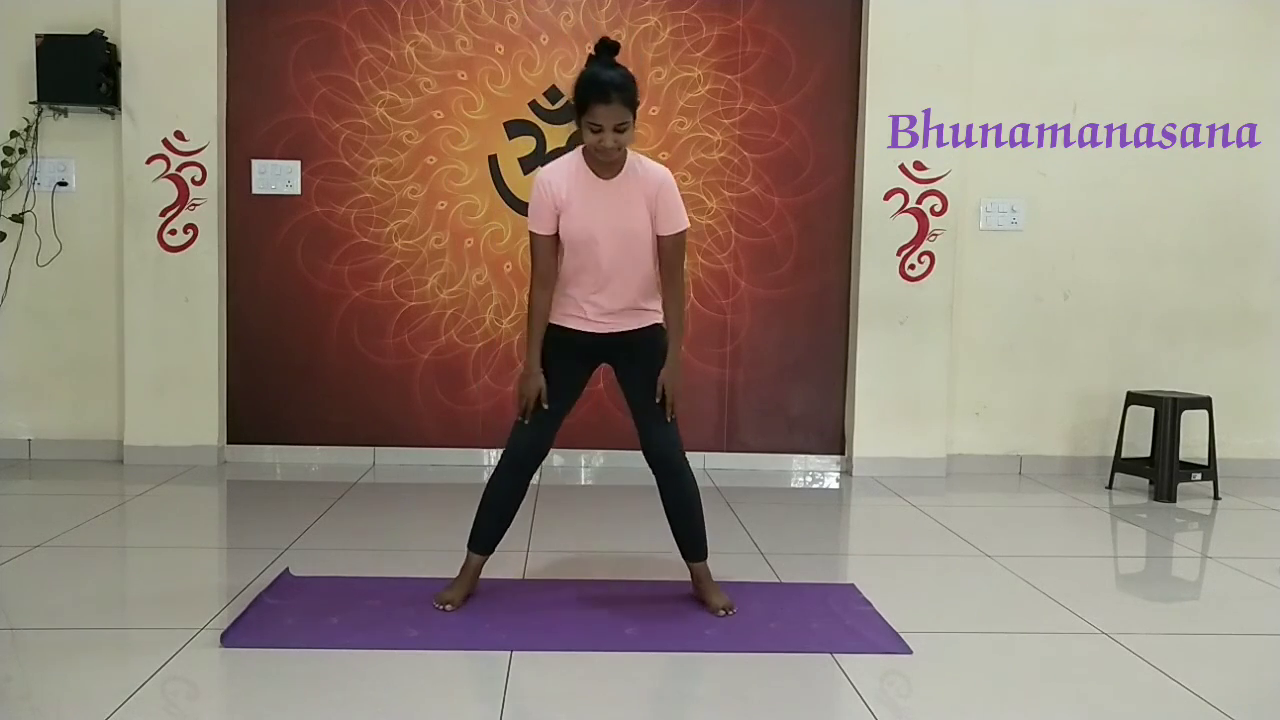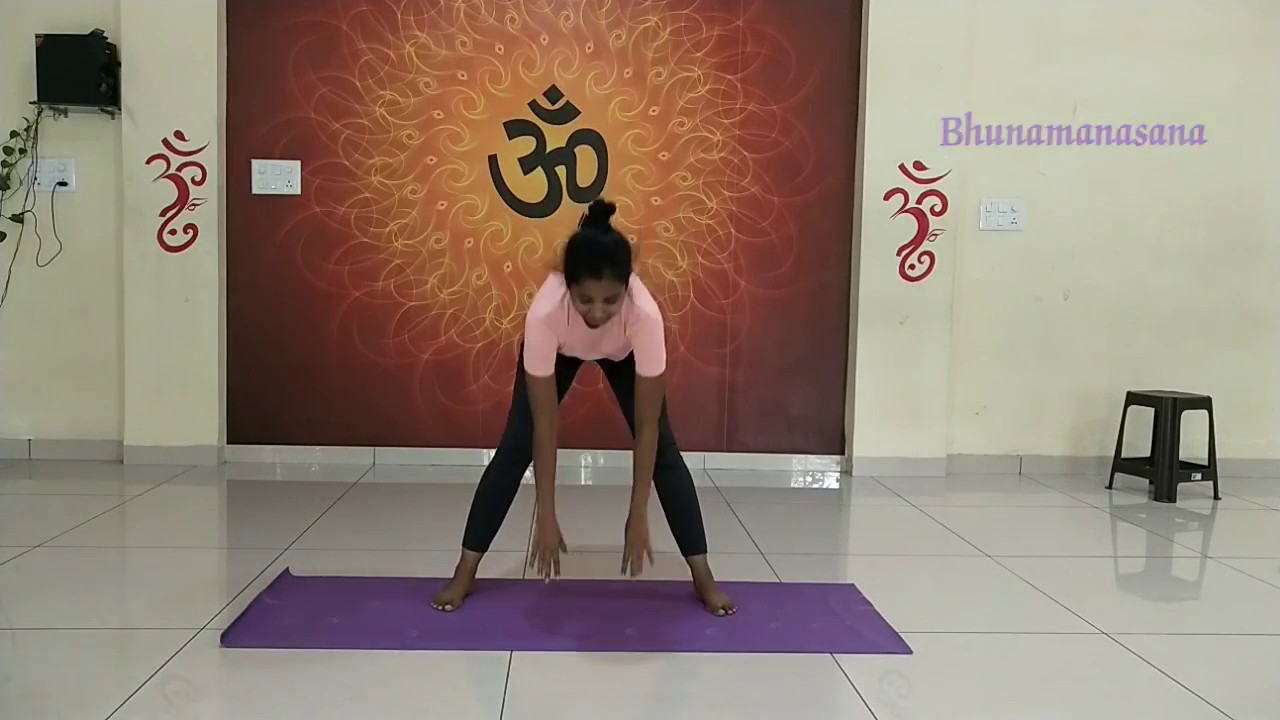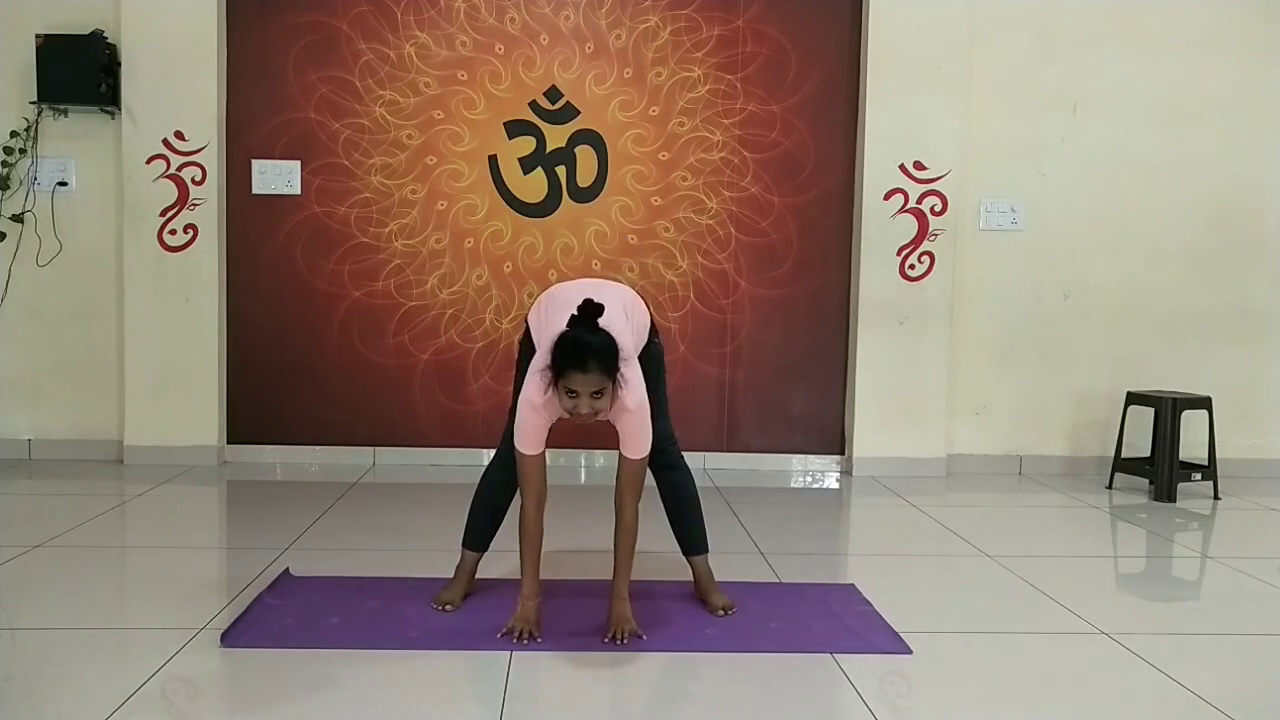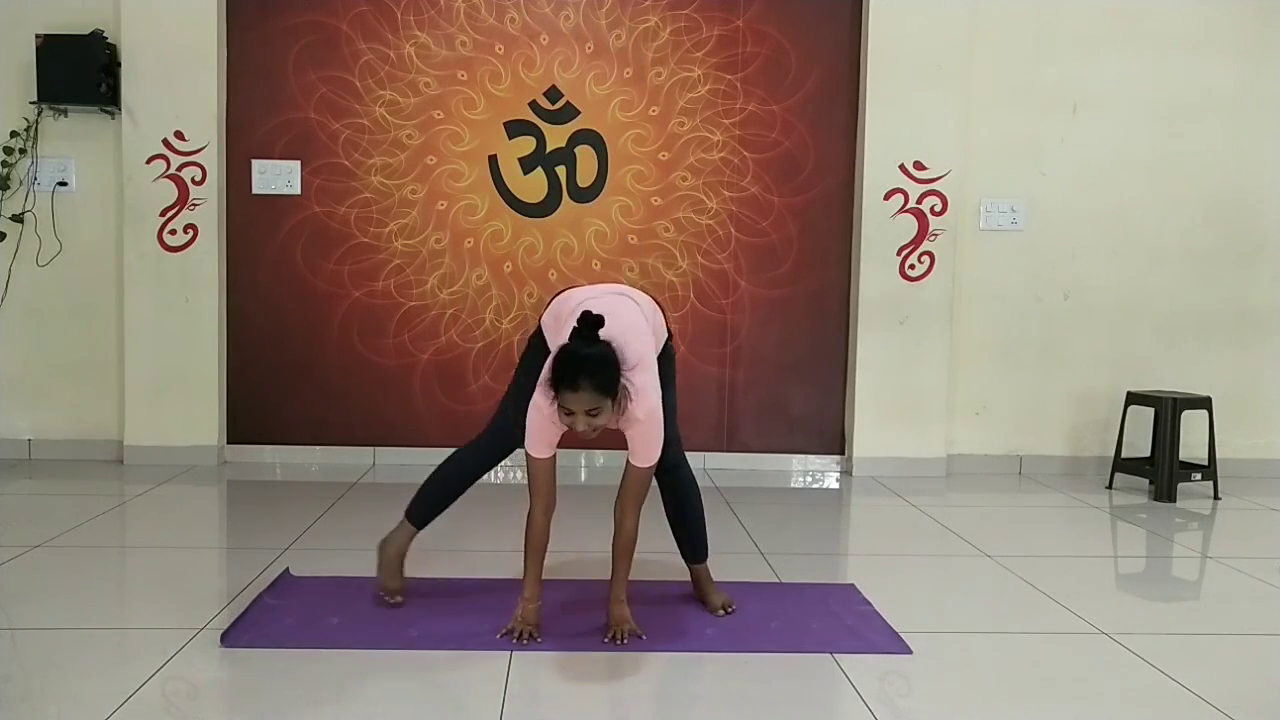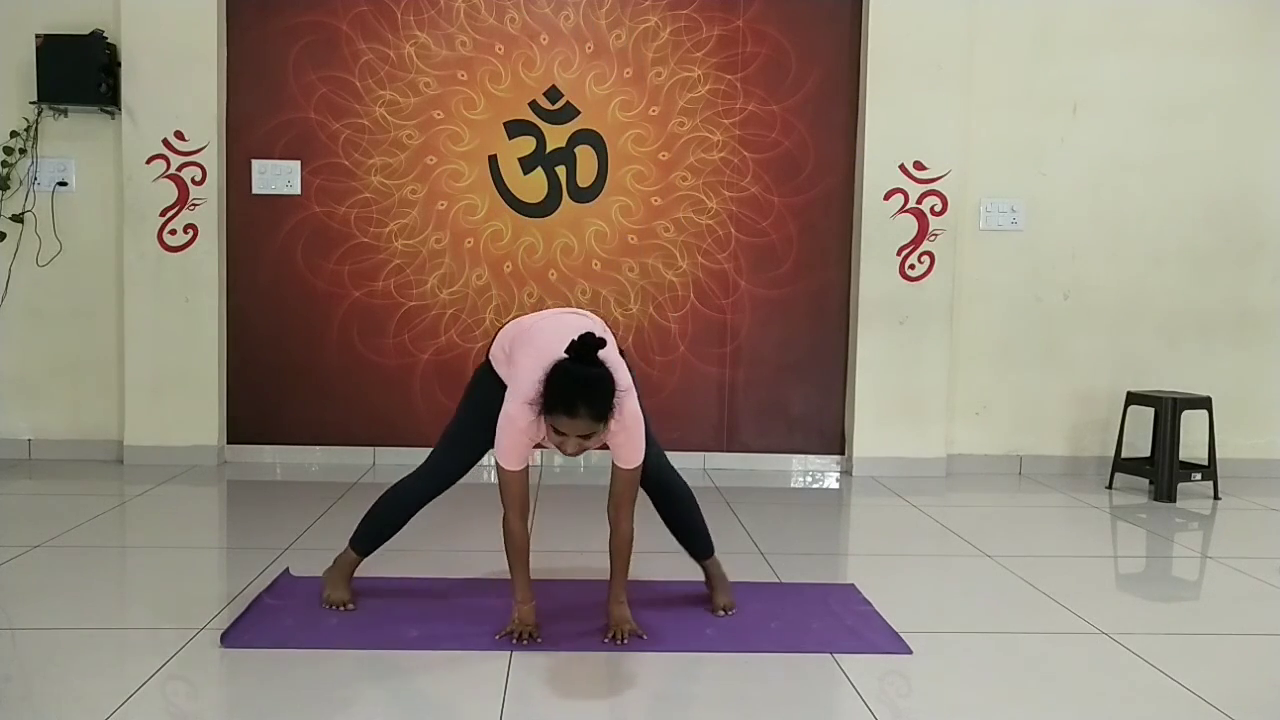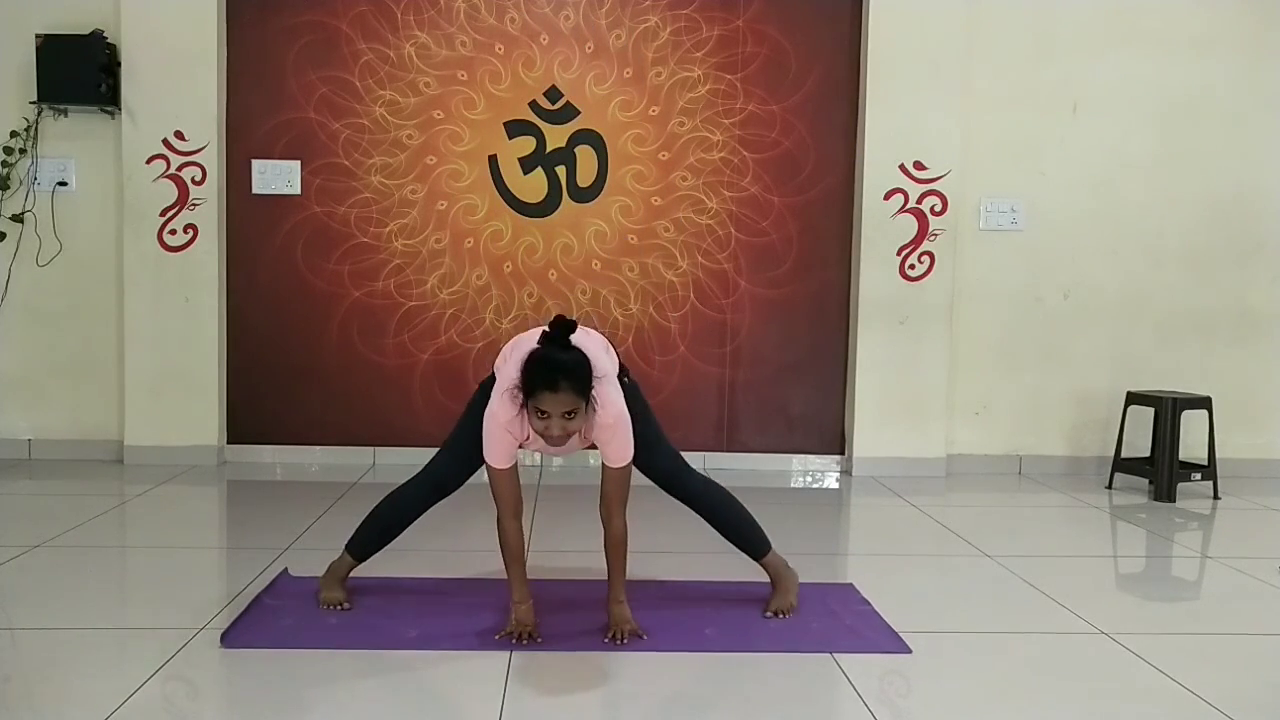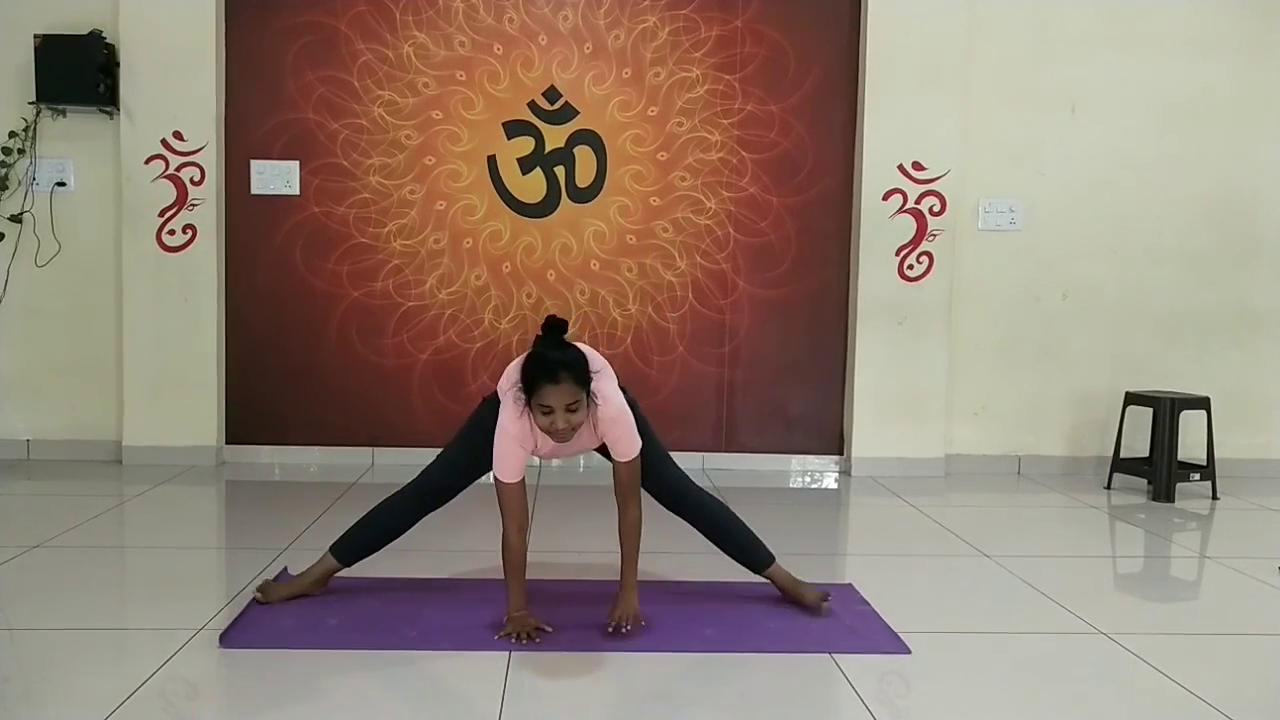
dt=0.4s
person 1, frame 1
left shoulder: (656, 181)
right shoulder: (553, 181)
left elbow: (673, 277)
right elbow: (542, 278)
left wrist: (673, 356)
right wrist: (532, 361)
left hip: (640, 333)
right hip: (568, 332)
left knee: (666, 452)
right knee: (523, 450)
left ankle: (702, 576)
right ankle: (469, 572)
person 1, frame 2
left shoulder: (644, 314)
right shoulder: (545, 313)
left elbow: (647, 426)
right elbow: (544, 424)
left wrist: (637, 515)
right wrist: (546, 516)
left hip: (623, 354)
right hip: (561, 354)
left knee: (663, 451)
right knee: (517, 445)
left ankle: (702, 576)
right ankle: (466, 571)
person 1, frame 3
left shoulder: (631, 394)
right shoulder: (537, 391)
left elbow: (627, 504)
right elbow: (532, 502)
left wrist: (621, 599)
right wrist: (528, 597)
right hip: (548, 315)
left knee: (663, 452)
right knee: (511, 456)
left ankle: (703, 576)
right ankle: (465, 572)
person 1, frame 4
left shoulder: (643, 402)
right shoulder: (545, 399)
left elbow: (629, 510)
right elbow: (540, 506)
left wrist: (618, 601)
right wrist: (530, 599)
right hip: (562, 318)
left knee: (669, 462)
right knee: (493, 444)
left ankle: (701, 577)
right ankle: (399, 540)
person 1, frame 5
left shoulder: (625, 412)
right shoulder: (521, 409)
left elbow: (622, 515)
right elbow: (515, 515)
left wrist: (618, 602)
right wrist: (523, 602)
right hip: (511, 355)
left knee: (655, 472)
right knee: (438, 472)
left ankle: (712, 572)
right ankle: (343, 565)
person 1, frame 6
left shoulder: (610, 407)
right shoulder: (503, 407)
left elbow: (614, 516)
right elbow: (509, 516)
left wrist: (618, 602)
right wrist: (520, 602)
left hip: (600, 359)
right hip: (512, 363)
left knee: (679, 477)
right knee: (436, 480)
left ankle: (779, 569)
right ankle: (339, 570)
person 1, frame 7
left shoulder: (611, 408)
right shoulder: (516, 414)
left elbow: (629, 503)
right elbow: (514, 526)
left wrist: (629, 591)
right wrist: (516, 608)
left hip: (595, 396)
right hip: (504, 403)
left knee: (679, 492)
right knee: (428, 489)
left ankle: (784, 581)
right ankle: (315, 575)
